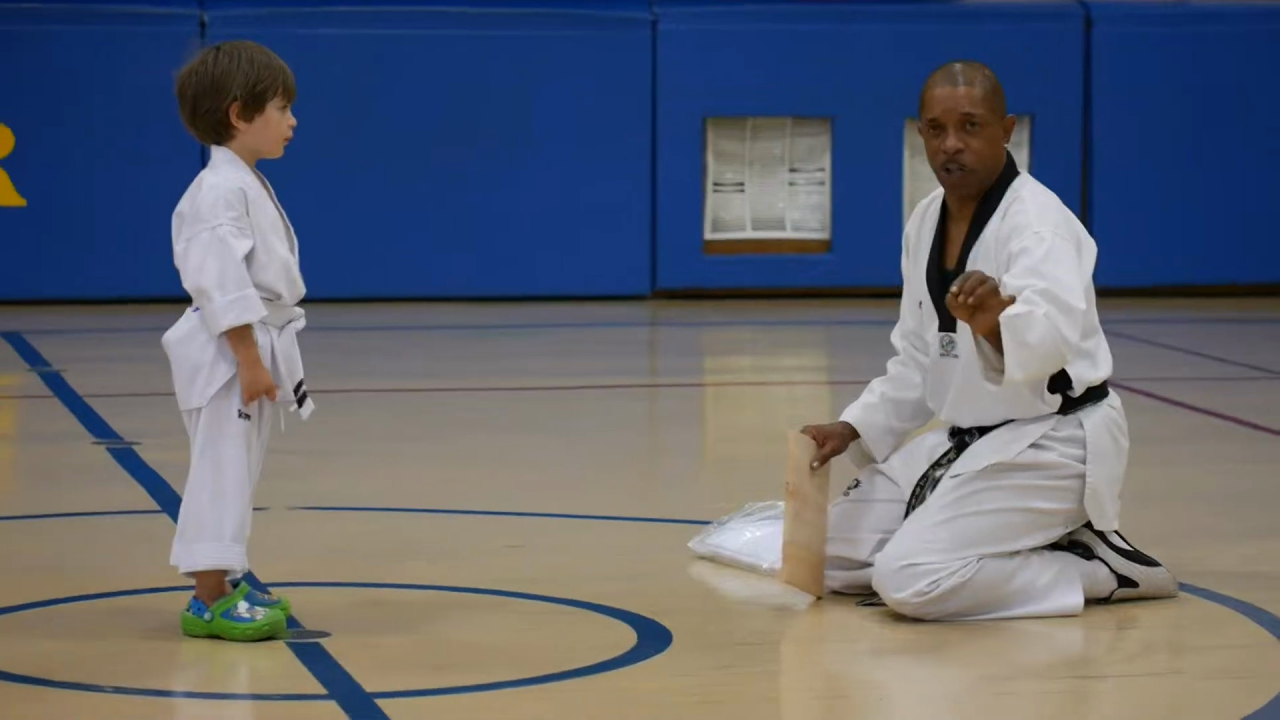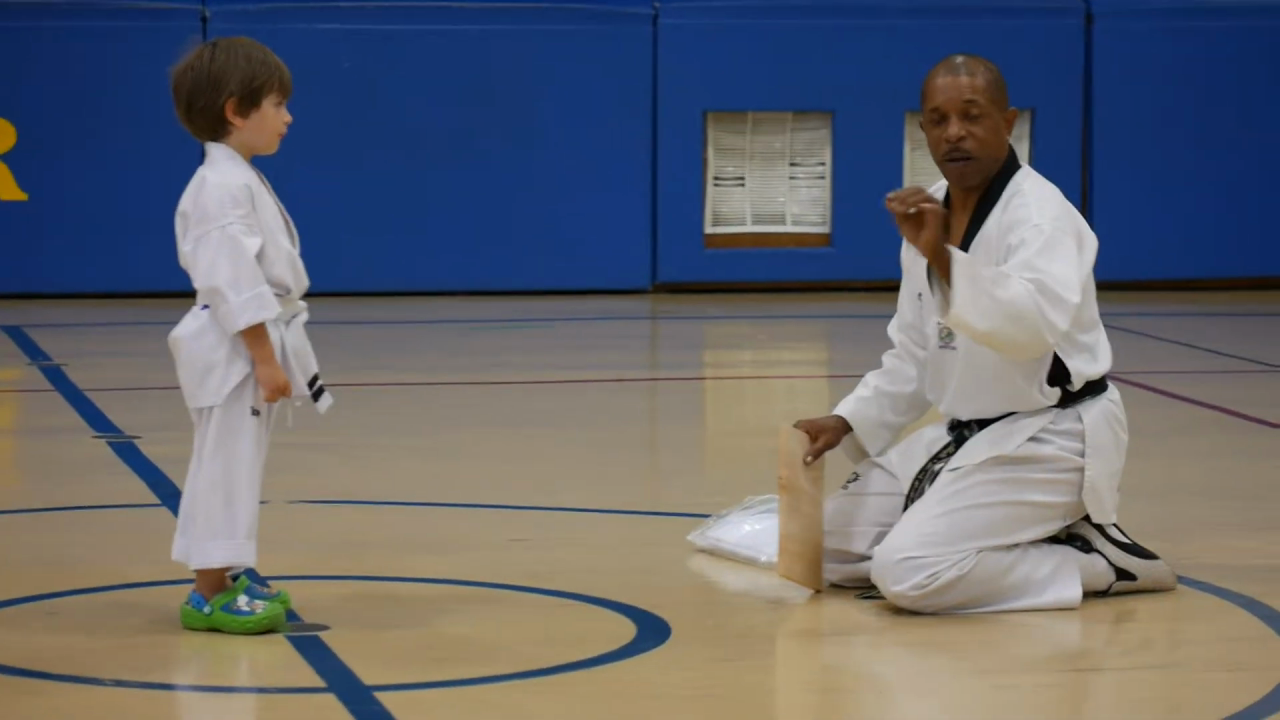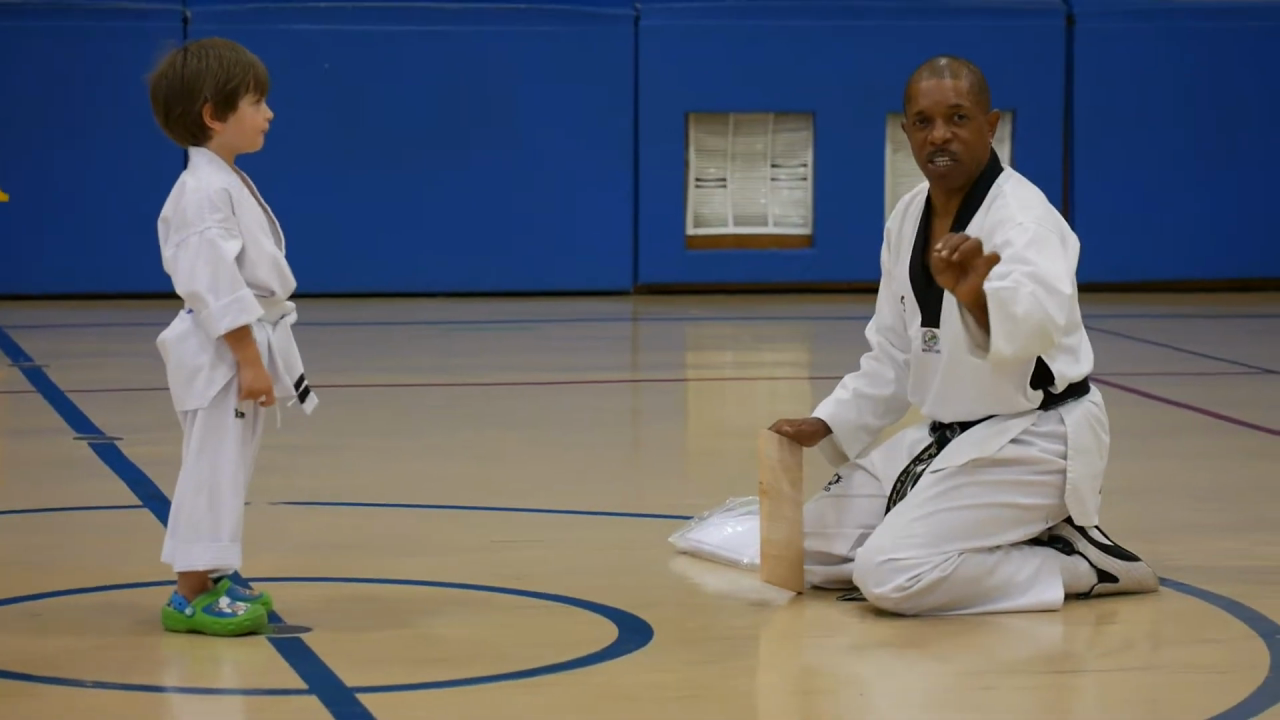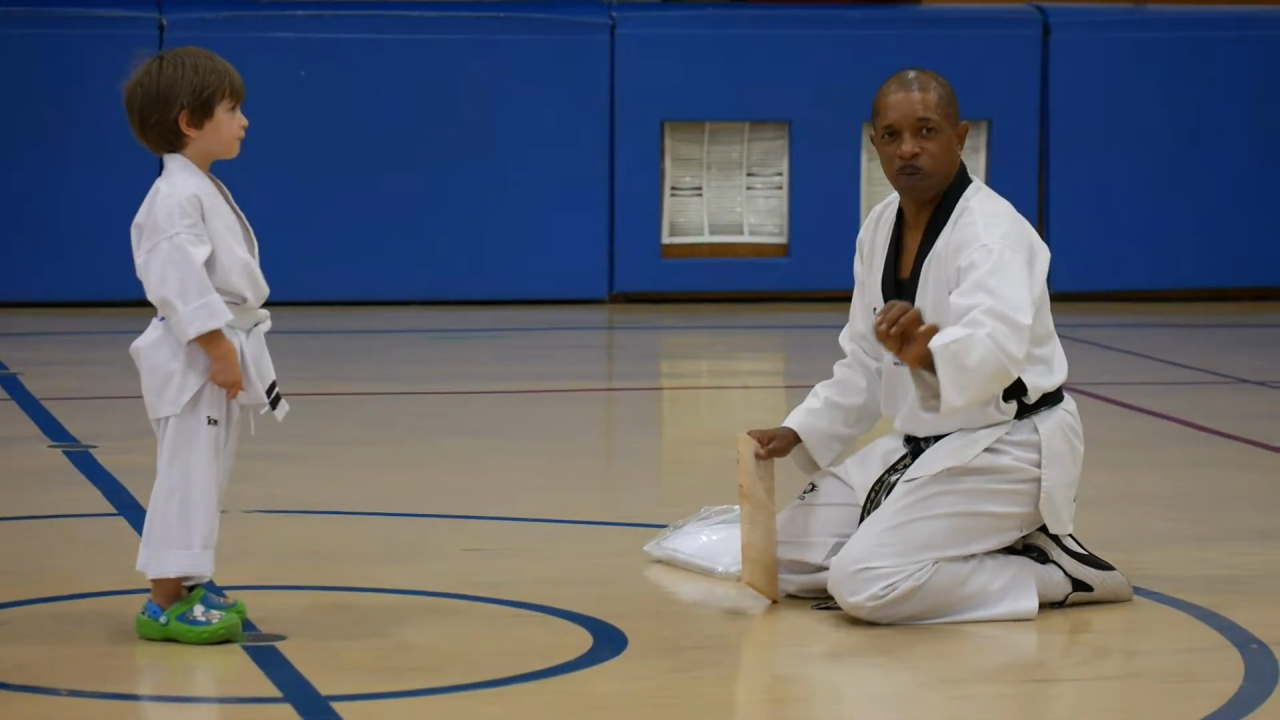
dt=1s
person 1, frame 1
left shoulder: (247, 185)
right shoulder: (221, 189)
right elbow: (222, 286)
right wrist: (250, 360)
left hip: (254, 350)
right hip: (229, 353)
left knee: (239, 469)
right knee: (222, 470)
left ankle: (227, 582)
right ankle: (209, 599)
person 1, frame 2
left shoulder: (240, 181)
right shoulder: (223, 186)
right elbow: (232, 283)
left wrist: (270, 355)
right wrist: (265, 358)
left hip: (252, 348)
right hip: (234, 349)
left knee: (238, 464)
right knee: (225, 465)
left ankle: (227, 578)
right ankle: (209, 593)
person 1, frame 3
left shoulder: (229, 183)
right shoulder: (204, 191)
right elbow: (216, 289)
right wrist: (249, 361)
left hip: (245, 349)
right hip: (222, 352)
left knee: (229, 468)
right knee: (212, 469)
left ankle: (213, 578)
right ankle: (191, 595)
person 1, frame 4
left shoulder: (205, 190)
right shoulder: (178, 197)
right elbow: (182, 287)
left wrist: (230, 352)
right wrist: (221, 353)
left hip: (219, 354)
right hip: (195, 358)
left knee: (206, 474)
right knee: (187, 475)
left ankle: (189, 587)
right ankle: (165, 603)
person 2, frame 1
left shoulder: (1038, 221)
right shoulder: (926, 221)
left elbow: (1051, 334)
right elbow: (919, 360)
left wrist: (993, 320)
right wrist: (856, 429)
left hip: (1058, 445)
right hip: (967, 439)
left knee: (916, 585)
right knee: (837, 557)
left ankle: (1099, 568)
right ankle: (1047, 547)
person 2, frame 2
left shoulder: (1041, 214)
right shoulder: (932, 209)
left elbow: (1035, 321)
right elbow: (915, 351)
left wrist: (944, 259)
right wrist: (849, 421)
left hip: (1049, 438)
right hip: (966, 433)
left knee: (907, 574)
right knee: (836, 549)
left ankle: (1097, 561)
right ankle: (1043, 541)
person 2, frame 3
left shoulder: (1022, 217)
right shoulder: (908, 216)
left elbow: (1037, 320)
right elbow: (894, 353)
left wrist: (975, 297)
right wrist: (826, 424)
left hip: (1032, 439)
right hip: (946, 434)
left knee: (889, 577)
right knee: (815, 551)
left ankle: (1078, 563)
right ankle: (1021, 544)
person 2, frame 4
left shoulder: (993, 233)
right shoulder: (880, 226)
left elbow: (996, 350)
right elbow: (865, 363)
left wrist: (925, 351)
right wrist: (797, 433)
left hip: (1006, 448)
right hip: (920, 444)
left knee: (863, 585)
right knee: (788, 558)
left ankle: (1050, 571)
right ankle: (997, 551)
